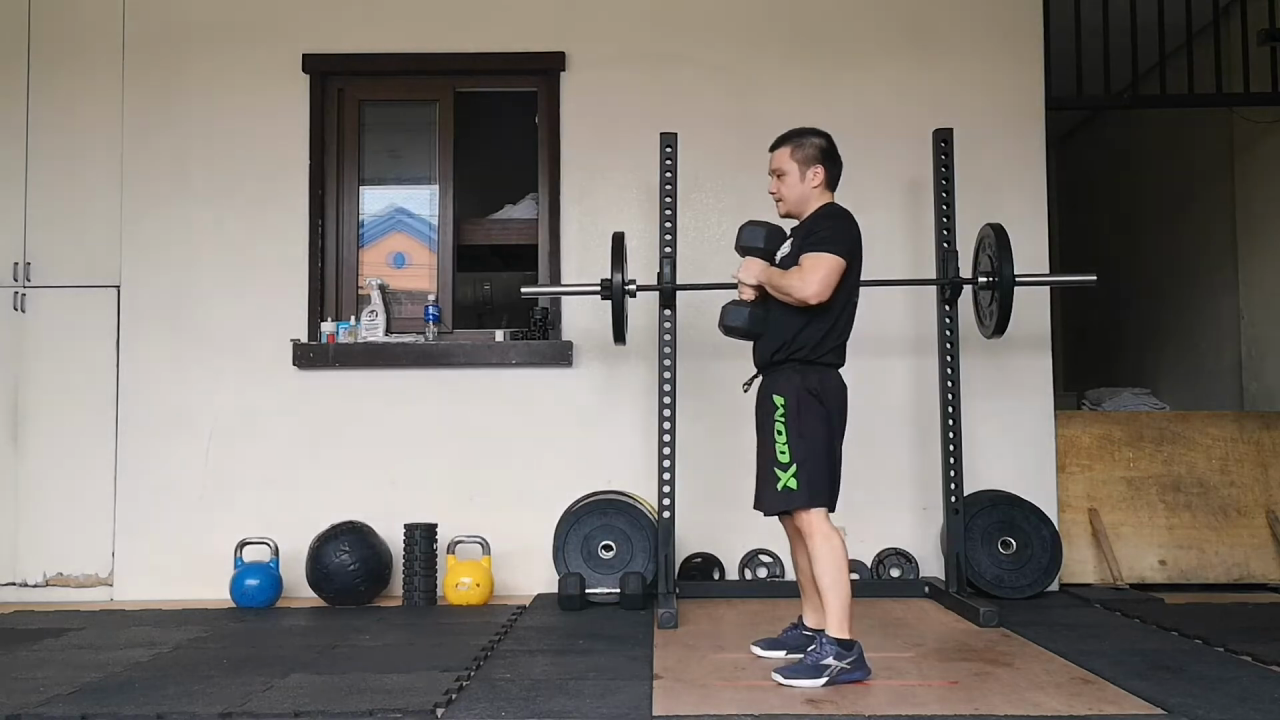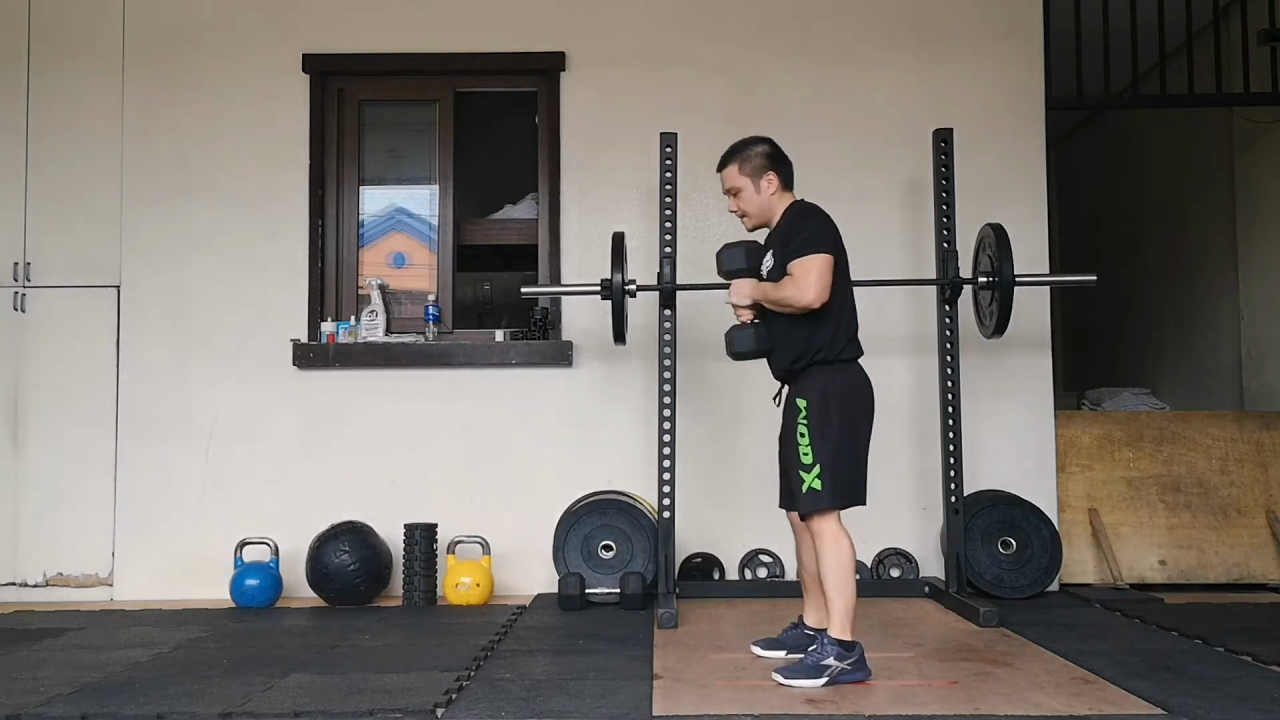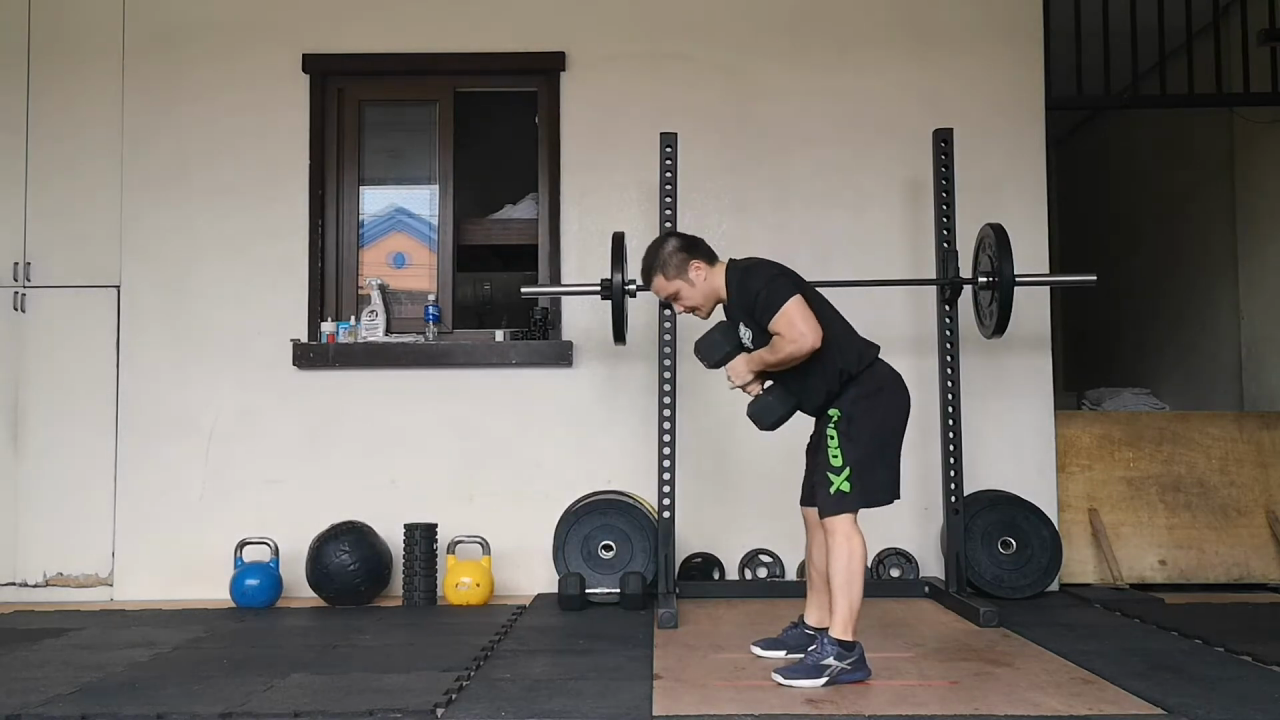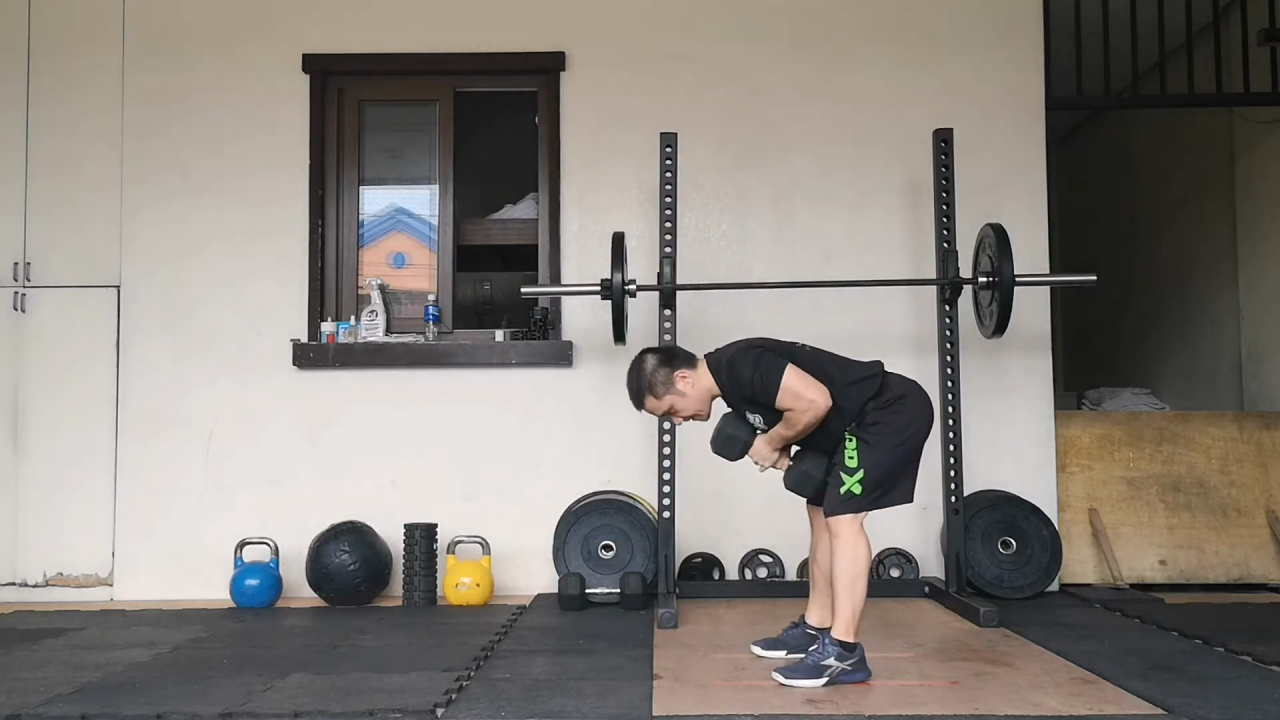
dt=0.7s
person 1, frame 1
left shoulder: (832, 223)
right shoulder: (805, 233)
left elbow: (810, 289)
left wrist: (762, 272)
right wrist: (756, 287)
left hip: (804, 386)
right hip: (785, 385)
left knee: (809, 514)
right knee: (794, 515)
left ankle: (842, 648)
right ankle: (813, 628)
person 1, frame 2
left shoulder: (805, 221)
right shoulder: (780, 237)
left elbow: (810, 293)
left wrist: (754, 291)
right wrist: (753, 307)
left hip: (828, 386)
right hip: (809, 390)
left knee: (822, 514)
right knee: (802, 513)
left ankle: (843, 650)
right ankle: (813, 628)
person 1, frame 3
left shoulder: (755, 279)
right shoulder: (737, 299)
left elbow: (805, 338)
left wrist: (751, 363)
right wrist: (754, 374)
left hip: (865, 398)
right hip: (841, 405)
left knee: (837, 515)
right knee: (817, 514)
left ankle: (843, 650)
right ankle: (814, 627)
person 1, frame 4
left shoulder: (740, 366)
right shoulder: (729, 377)
left elbow: (815, 401)
right elbow: (787, 413)
left wrist: (771, 443)
right wrist: (779, 449)
left hip: (894, 410)
right hip: (875, 416)
left knee: (843, 516)
right knee: (822, 513)
left ankle: (844, 652)
right ankle: (816, 628)
